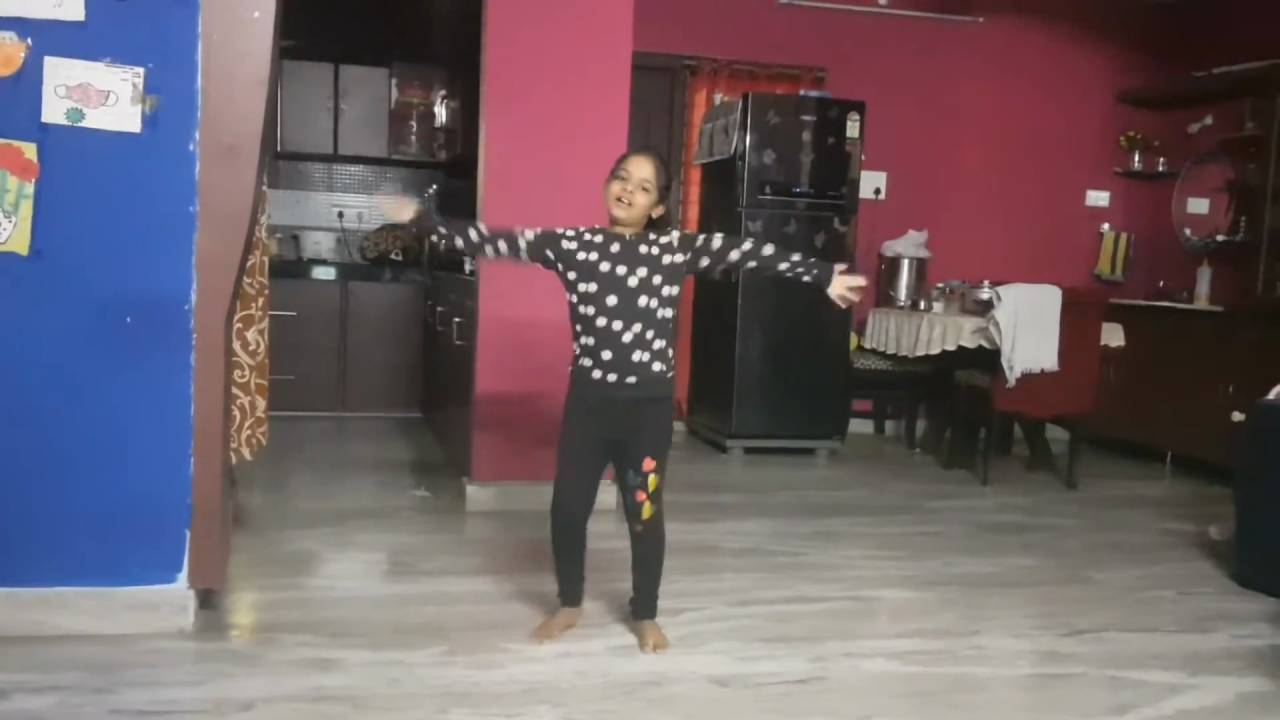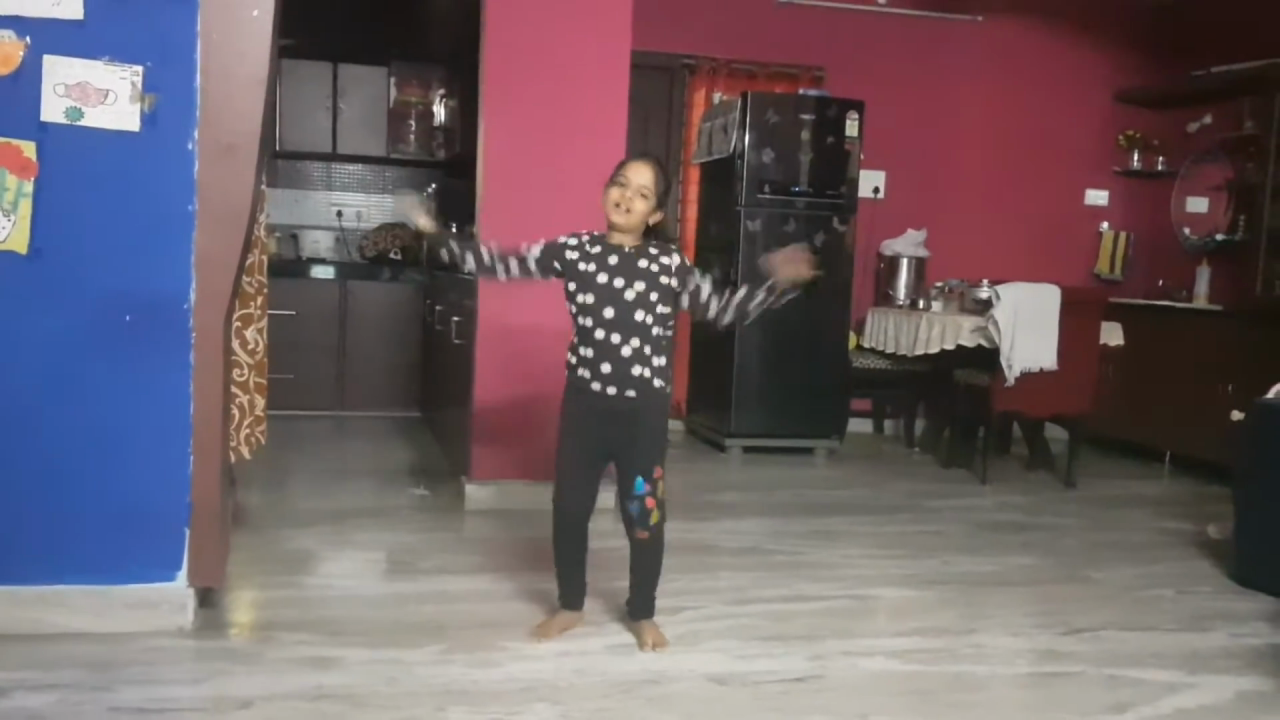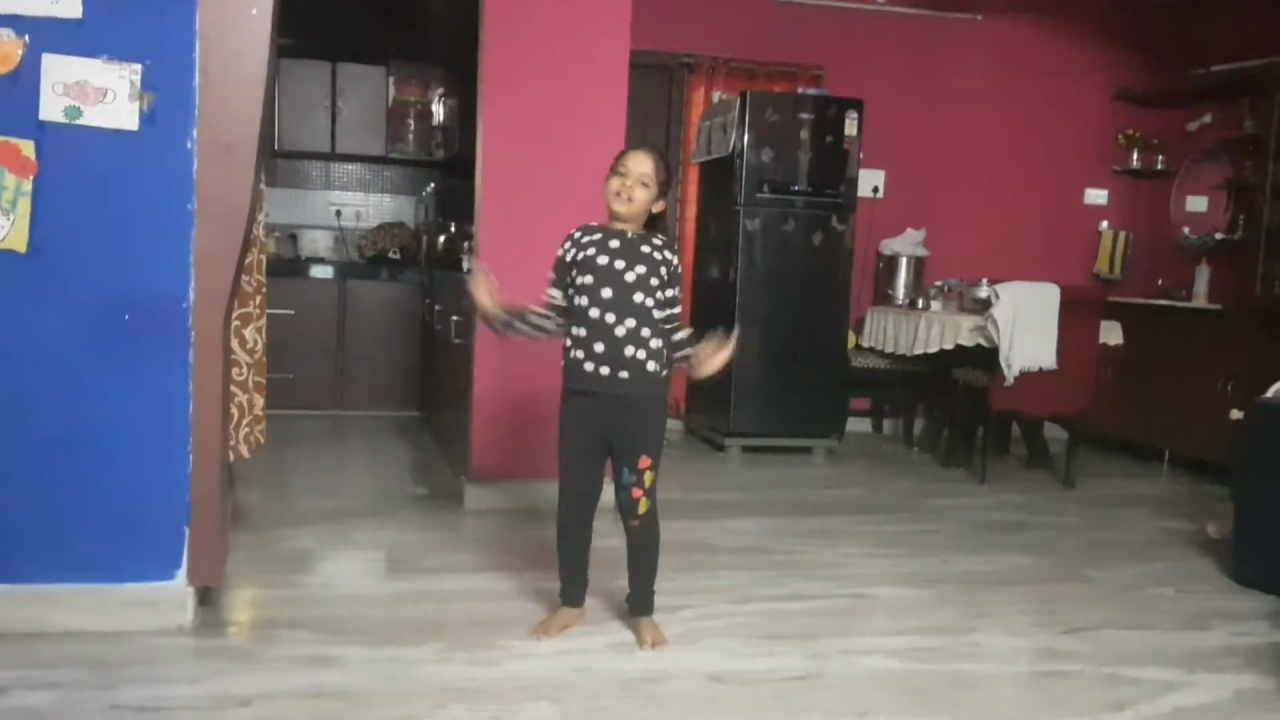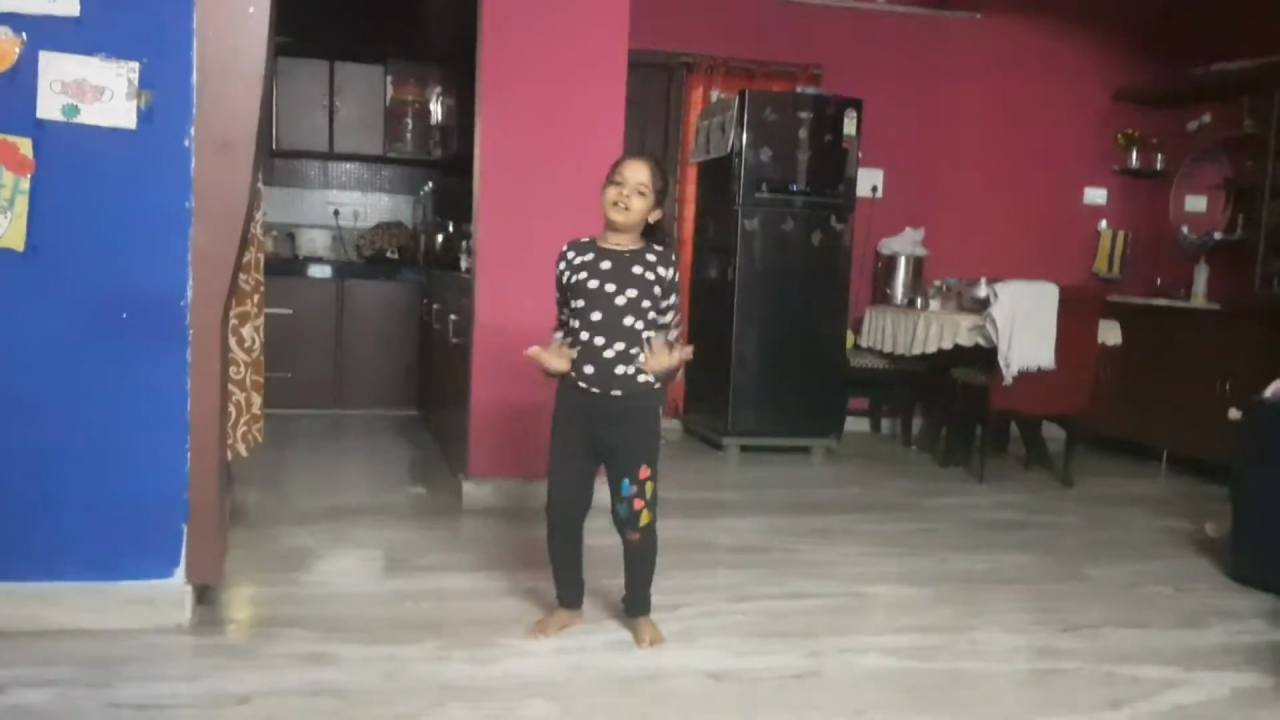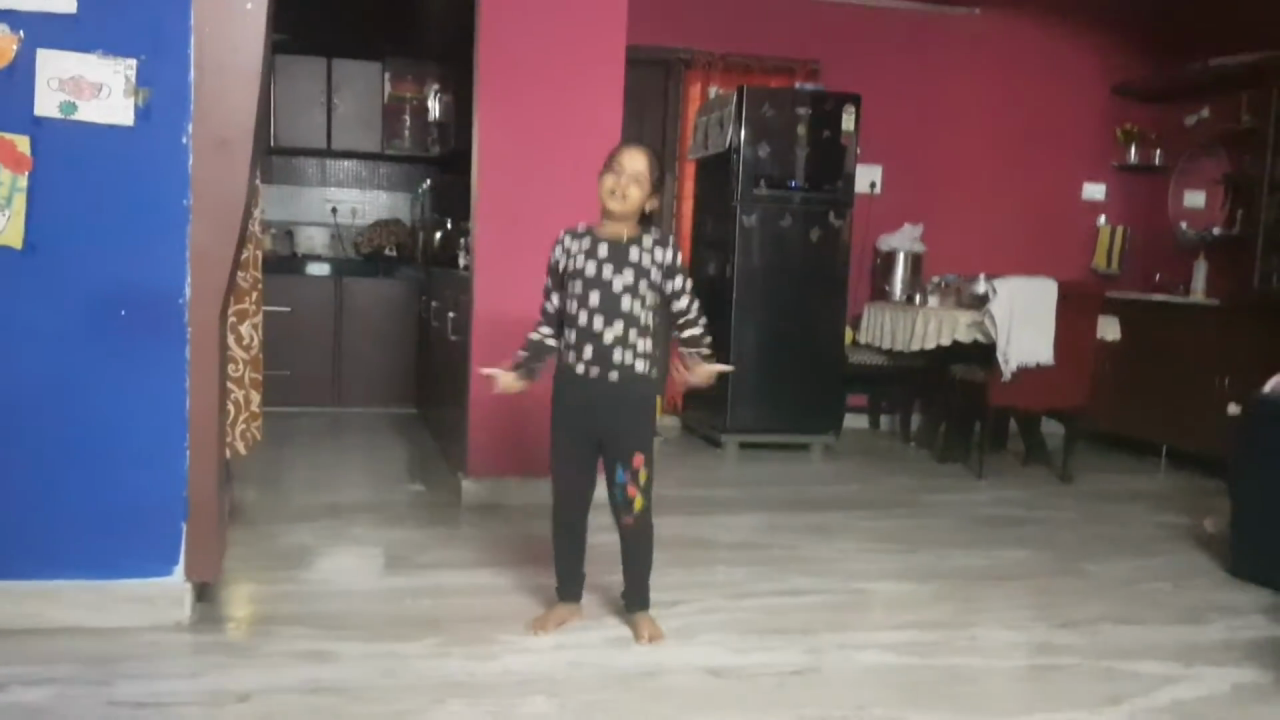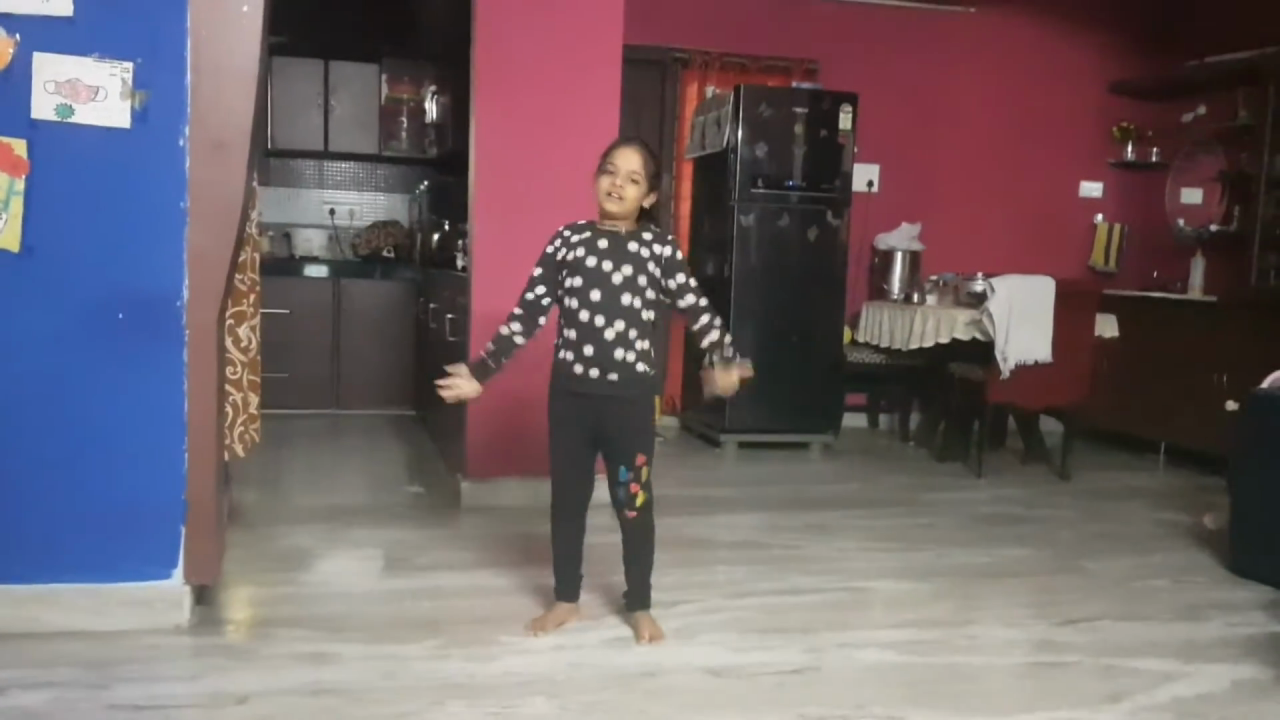
dt=0.1s
person 1, frame 1
left shoulder: (674, 247)
right shoulder: (573, 243)
left elbow: (742, 254)
right elbow: (503, 243)
left wrist: (820, 274)
right wrist: (427, 223)
left hip: (648, 403)
right hip: (589, 397)
left knee: (645, 512)
right knee: (568, 505)
left ankle: (645, 614)
right ankle: (569, 603)
person 1, frame 2
left shoulder: (670, 262)
right shoulder: (572, 250)
left elbow: (722, 309)
right elbow: (504, 263)
left wrist: (779, 281)
right wrist: (439, 236)
left hip: (644, 411)
right hip: (585, 405)
left knee: (646, 518)
right knee: (569, 511)
left ankle: (642, 614)
right ankle: (569, 605)
person 1, frame 3
left shoulder: (663, 256)
right shoulder: (579, 242)
left elbow: (674, 329)
right elbow: (550, 317)
left wrist: (700, 356)
right wrist: (493, 312)
left hip: (641, 400)
right hip: (584, 396)
left knee: (638, 508)
right knee: (575, 503)
left ankle: (642, 611)
right ankle: (571, 602)
person 1, frame 4
left shoulder: (662, 265)
right shoulder: (574, 256)
left elbow: (671, 338)
right elbow: (563, 330)
left wrist: (666, 361)
right wrist: (553, 357)
left hip: (635, 410)
right hip: (576, 405)
left knee: (636, 518)
right knee: (563, 510)
left ankle: (639, 611)
right ankle: (568, 604)
person 1, frame 5
left shoulder: (659, 250)
right shoulder: (571, 243)
left elbow: (687, 315)
right elbow: (552, 319)
left wrist: (693, 360)
right wrist: (521, 369)
left hip: (630, 397)
right hip: (573, 392)
left knee: (632, 505)
right knee: (570, 500)
left ankle: (638, 606)
right ankle: (568, 599)
person 1, frame 6
left shoulder: (660, 248)
right shoulder: (567, 240)
left elbow: (695, 308)
right elbow: (528, 310)
left wrist: (723, 361)
right wrist: (480, 369)
left hip: (629, 396)
right hip: (570, 392)
left knee: (634, 503)
right knee: (568, 498)
left ankle: (639, 605)
right ankle: (566, 598)
